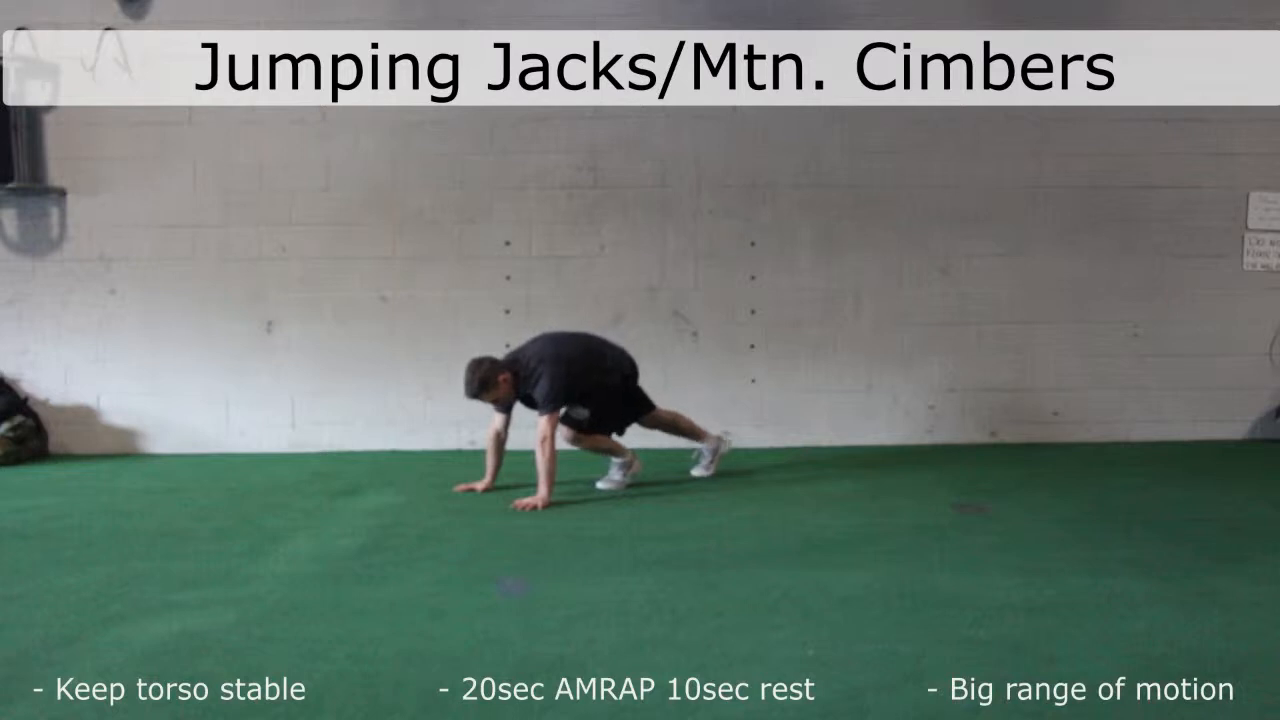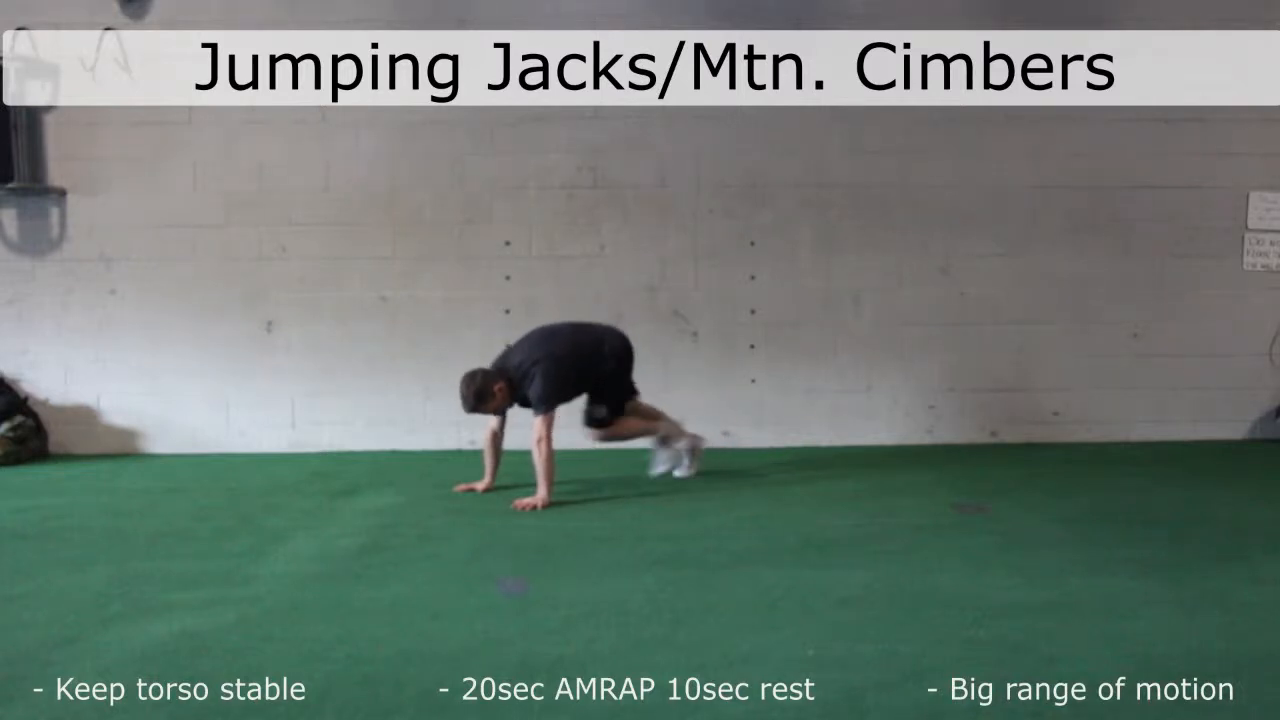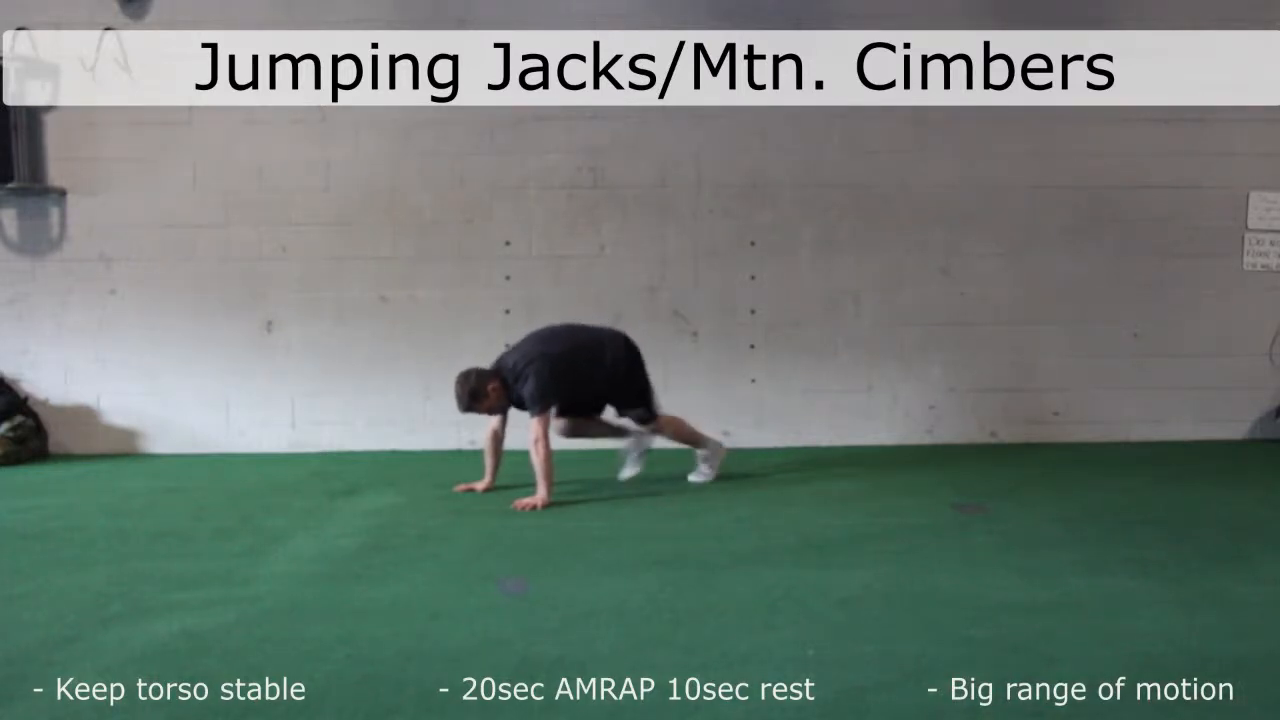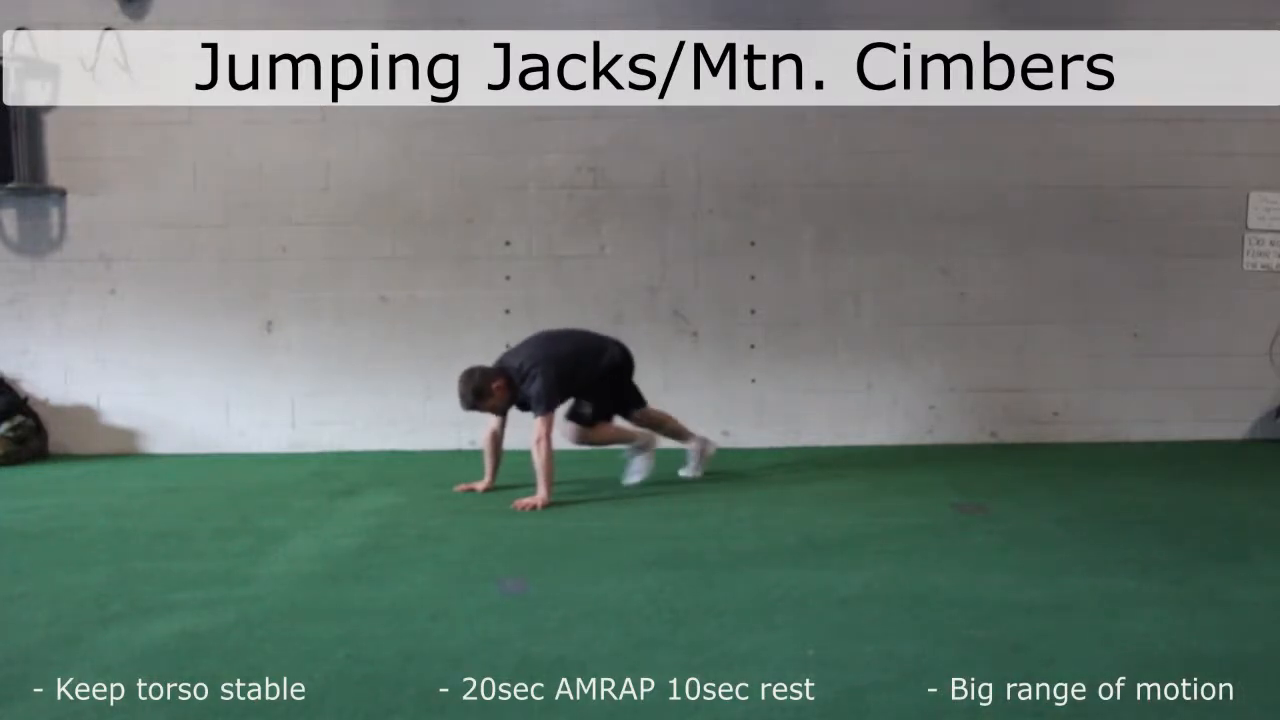
dt=1s
person 1, frame 1
left shoulder: (545, 375)
right shoulder: (506, 373)
left elbow: (545, 438)
right elbow: (497, 431)
left wrist: (543, 495)
right wrist: (488, 480)
left hip: (616, 371)
right hip: (597, 372)
left knee: (570, 431)
right knee: (650, 418)
left ankle: (624, 461)
right ankle: (711, 444)
person 1, frame 2
left shoulder: (538, 378)
right shoulder: (496, 376)
left elbow: (541, 438)
right elbow: (494, 431)
left wrist: (543, 494)
right wrist: (487, 480)
left hip: (612, 352)
right hip: (591, 354)
left knee: (601, 429)
right knee: (629, 408)
left ankle: (665, 433)
right ankle: (686, 442)
person 1, frame 3
left shoulder: (531, 379)
right shoulder: (498, 376)
left elbow: (538, 439)
right elbow: (495, 430)
left wrist: (543, 494)
right wrist: (488, 480)
left hip: (616, 358)
right hip: (590, 366)
left knee: (651, 420)
right knee: (565, 426)
left ankle: (708, 449)
right ankle: (634, 440)
person 1, frame 4
left shoulder: (537, 379)
right shoulder: (499, 375)
left elbow: (541, 439)
right elbow: (494, 431)
left wrist: (543, 495)
right wrist: (487, 480)
left hip: (611, 363)
right hip: (597, 364)
left knee: (575, 431)
right knee: (639, 415)
left ankle: (640, 441)
right ankle: (695, 445)
